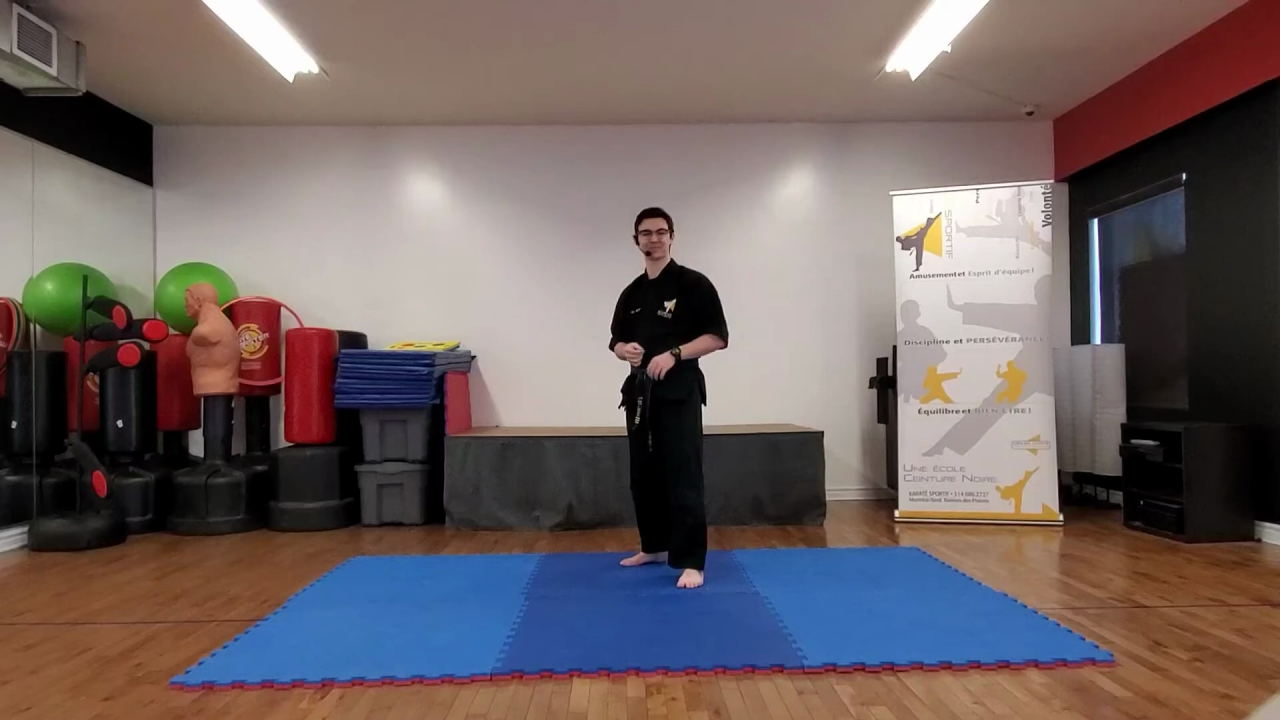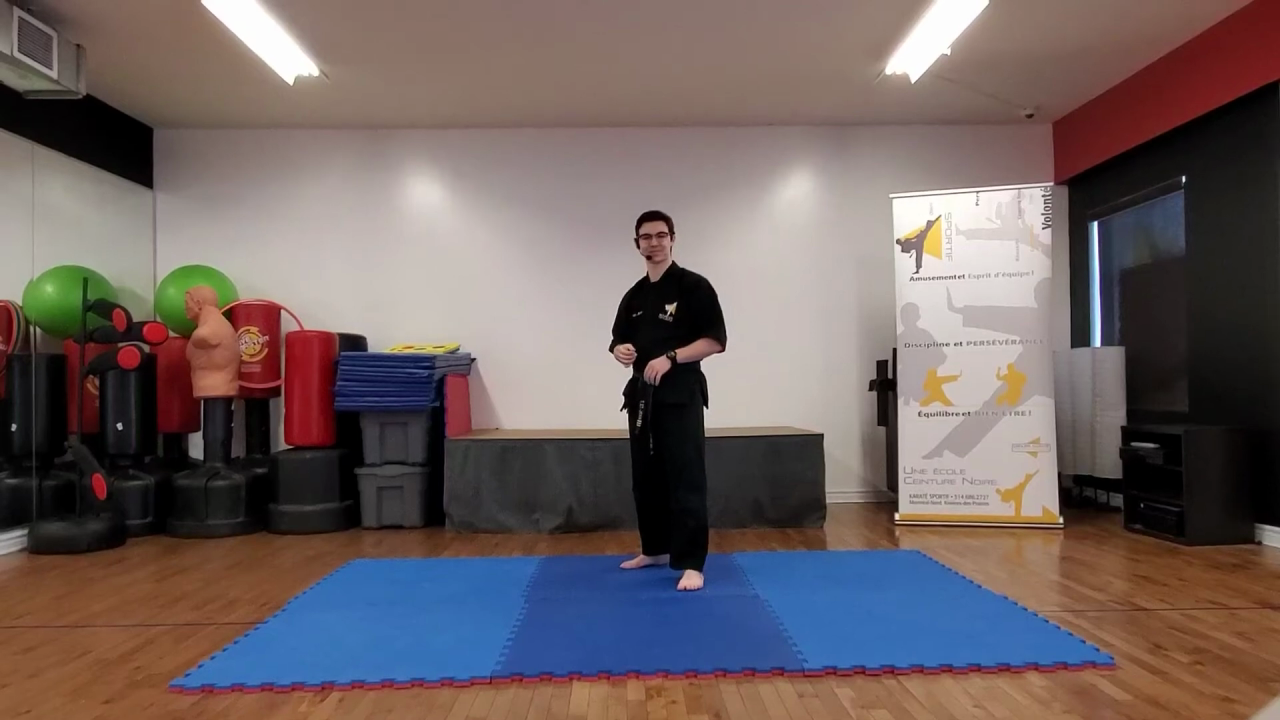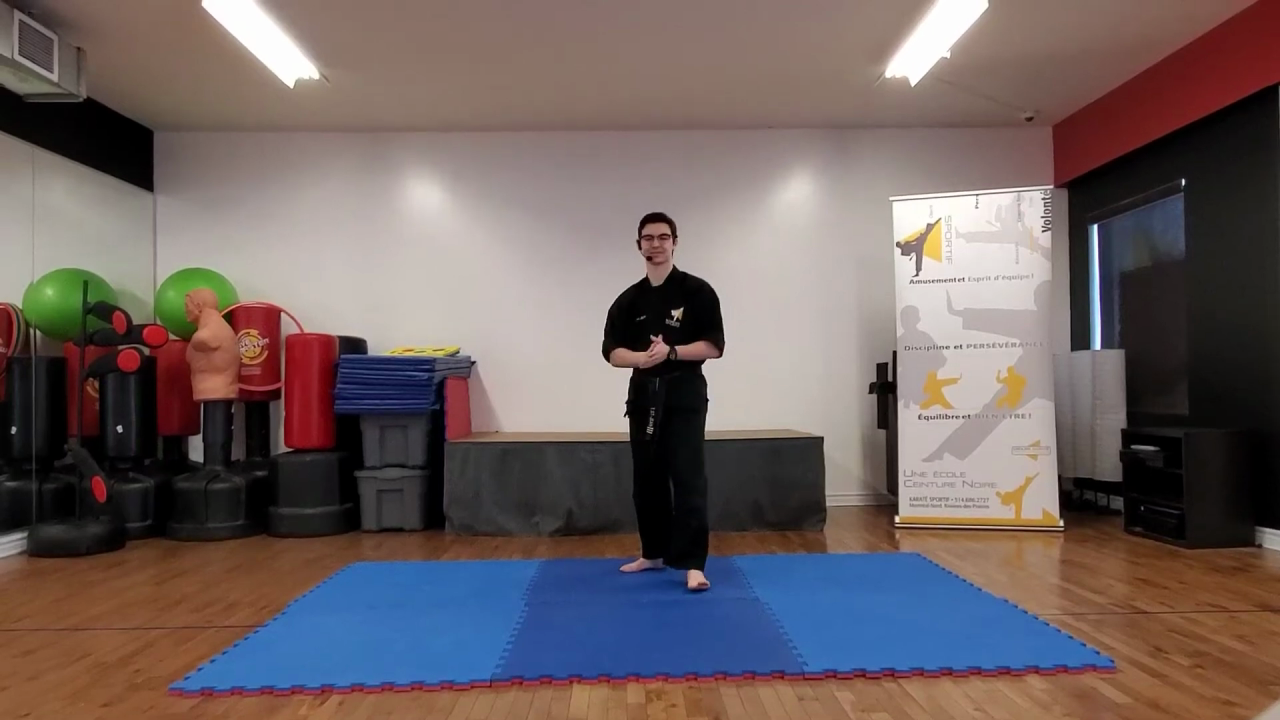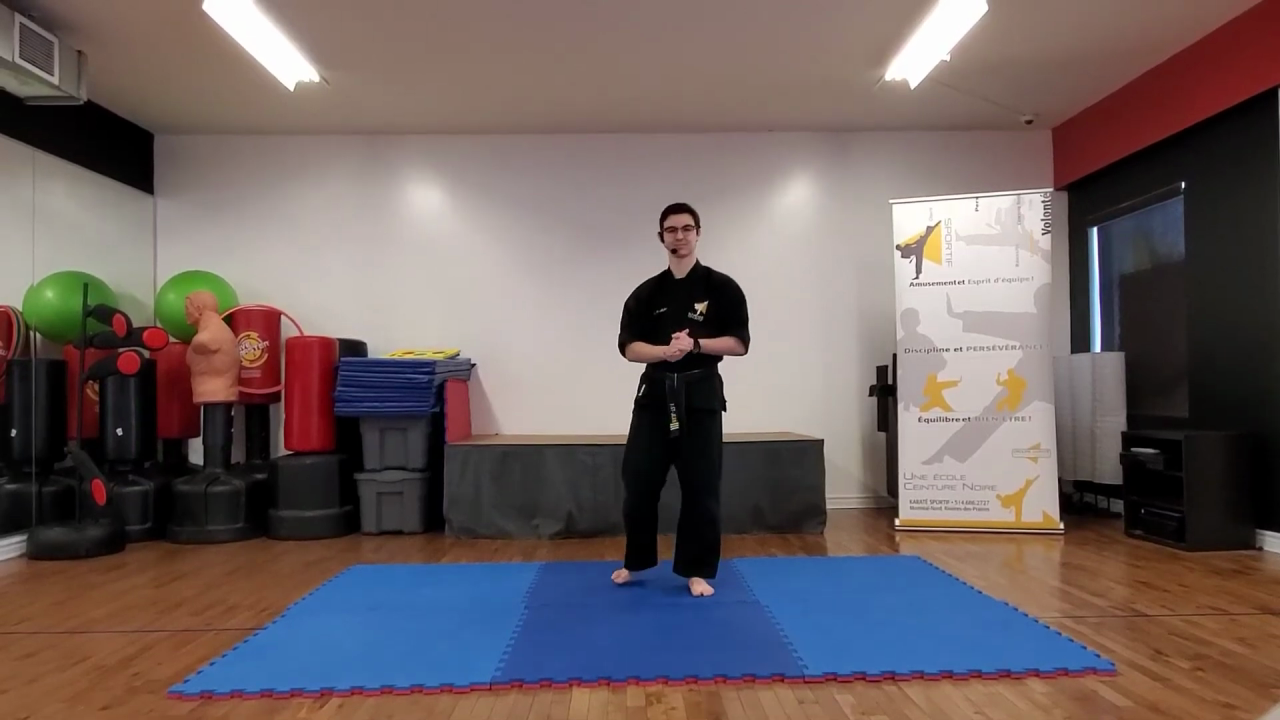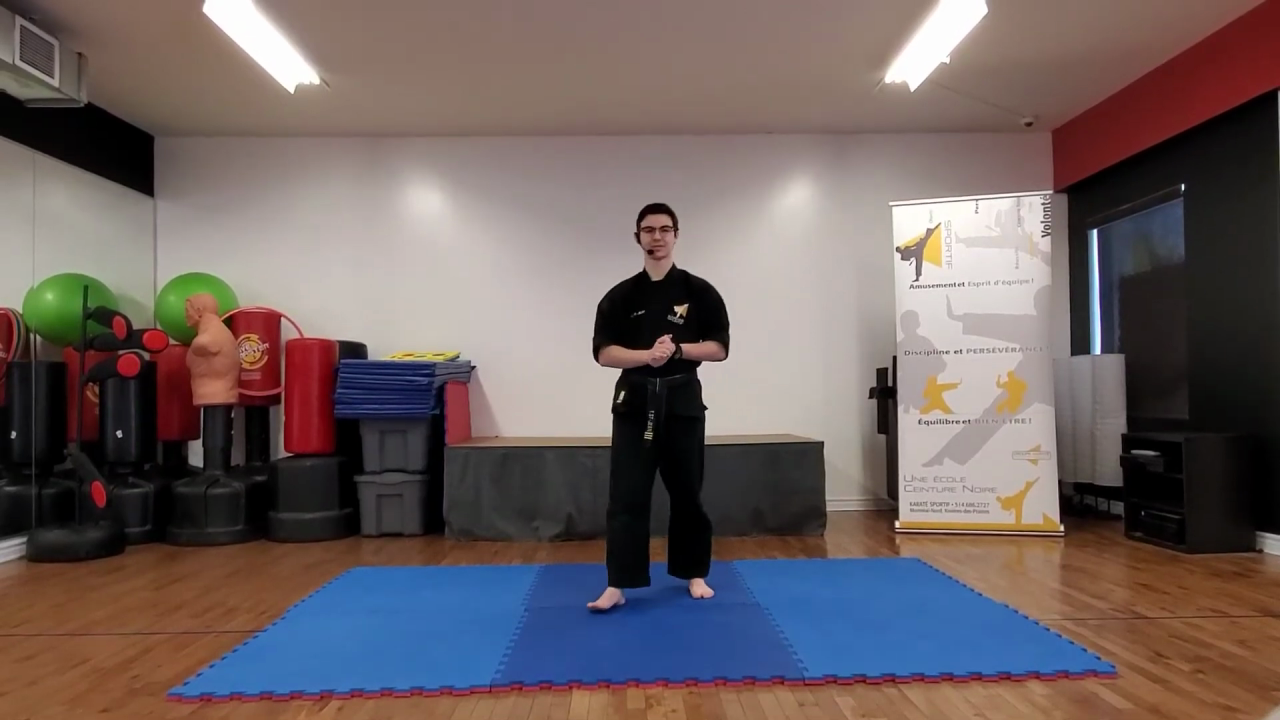
dt=0.5s
person 1, frame 1
left shoulder: (693, 284)
right shoulder: (632, 293)
left elbow: (718, 337)
right elbow: (618, 340)
left wrist: (674, 354)
right wrist: (626, 350)
left hip: (679, 389)
right hip: (640, 390)
left knee: (683, 476)
right knee: (644, 475)
left ankle: (691, 562)
right ankle: (654, 545)
person 1, frame 2
left shoulder: (693, 286)
right shoulder: (634, 296)
left elbow: (715, 340)
right elbow: (621, 339)
left wrist: (670, 358)
right wrist: (621, 350)
left hip: (680, 392)
right hip: (642, 393)
left knee: (685, 477)
right knee: (646, 477)
left ankle: (691, 563)
right ankle: (655, 548)
person 1, frame 3
left shoulder: (697, 291)
right shoulder: (628, 300)
left elbow: (713, 346)
right elbow: (613, 352)
left wrist: (672, 352)
right wrist: (645, 357)
left hip: (685, 394)
right hip: (645, 396)
left knee: (688, 479)
right knee: (647, 481)
left ankle: (692, 564)
right ankle: (655, 552)
person 1, frame 4
left shoulder: (721, 287)
right shoulder: (647, 293)
left elbow: (739, 344)
right elbow: (630, 347)
left wrist: (694, 345)
right wrist: (666, 350)
left hip: (701, 393)
right hip: (655, 392)
left knee: (701, 487)
right knee: (639, 479)
left ankle: (697, 570)
right ankle: (635, 560)
person 1, frame 5
left shoulder: (699, 291)
right shoulder: (621, 296)
left elbow: (719, 348)
right elbow: (604, 353)
left wrist: (676, 350)
right wrist: (648, 354)
left hip: (682, 399)
right hip: (634, 401)
left knee: (687, 492)
right knee: (627, 495)
left ankle: (694, 572)
right ankle: (618, 585)
